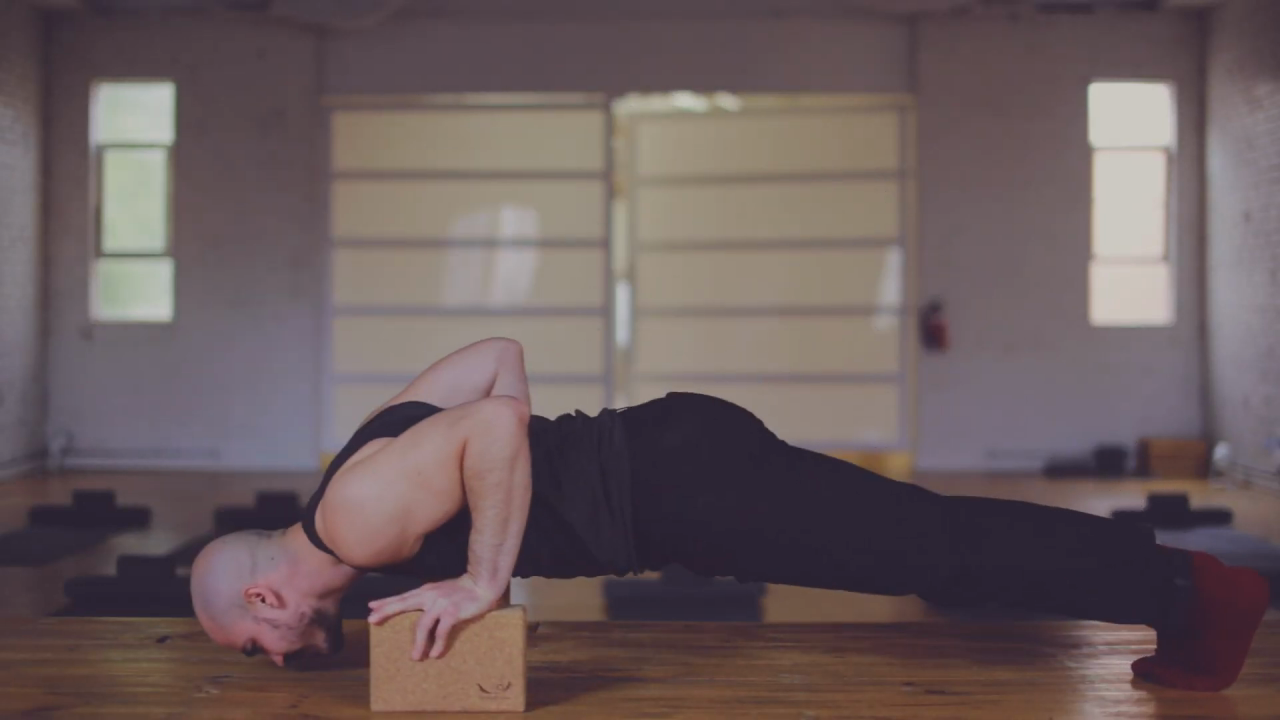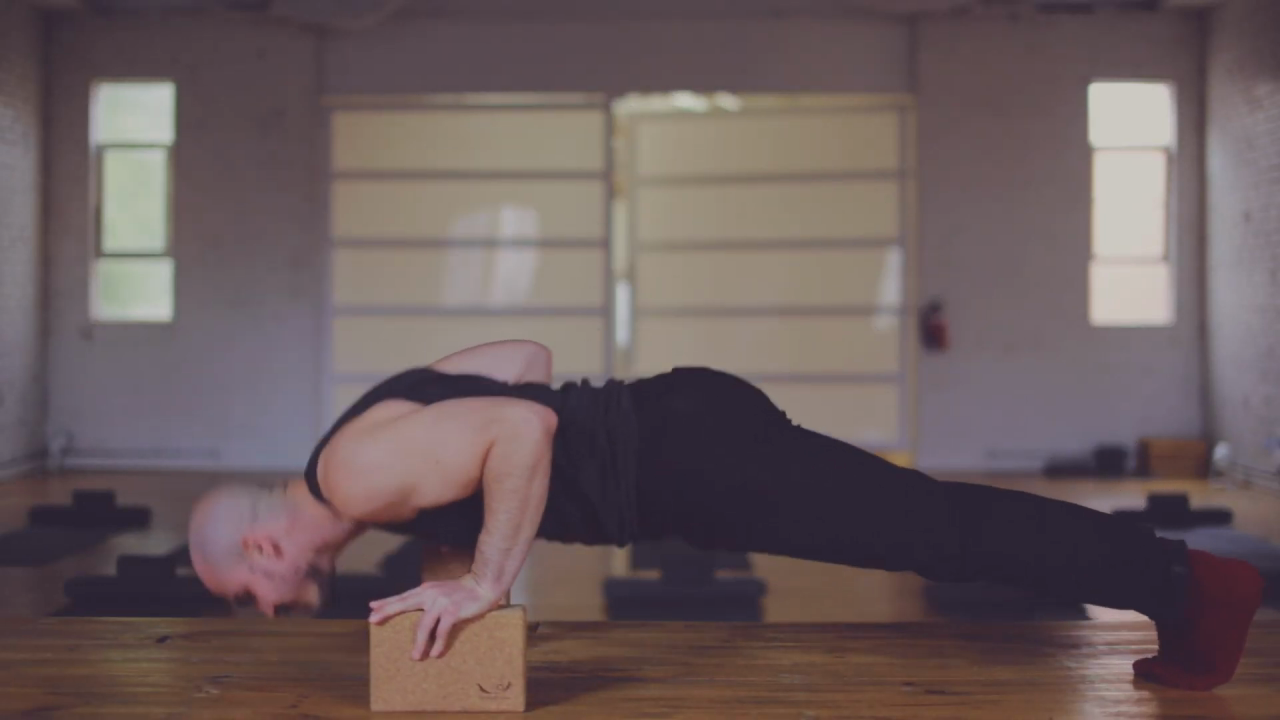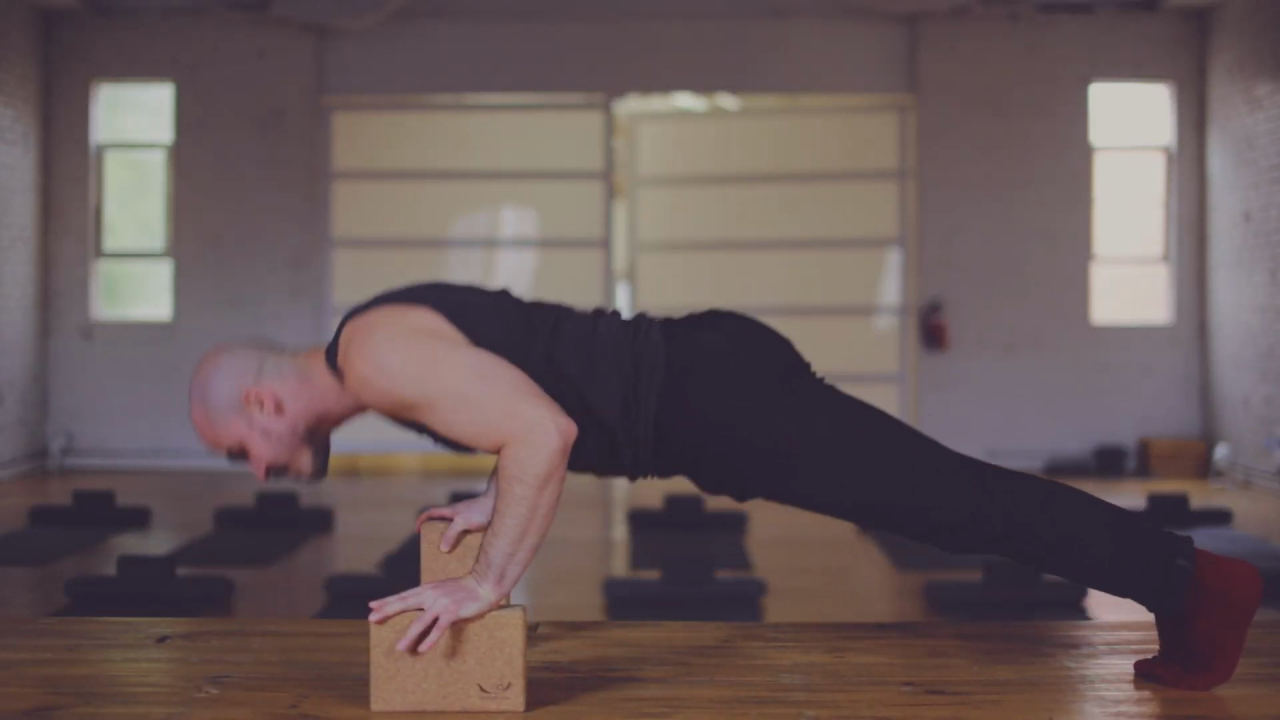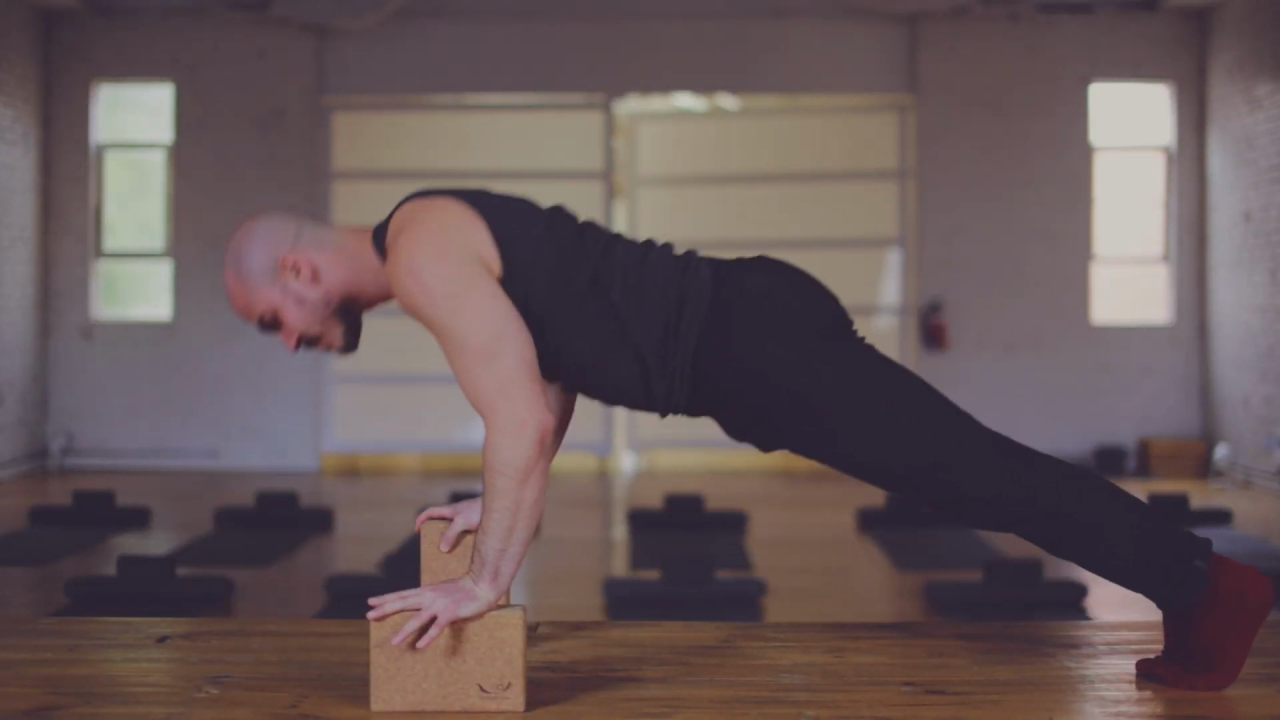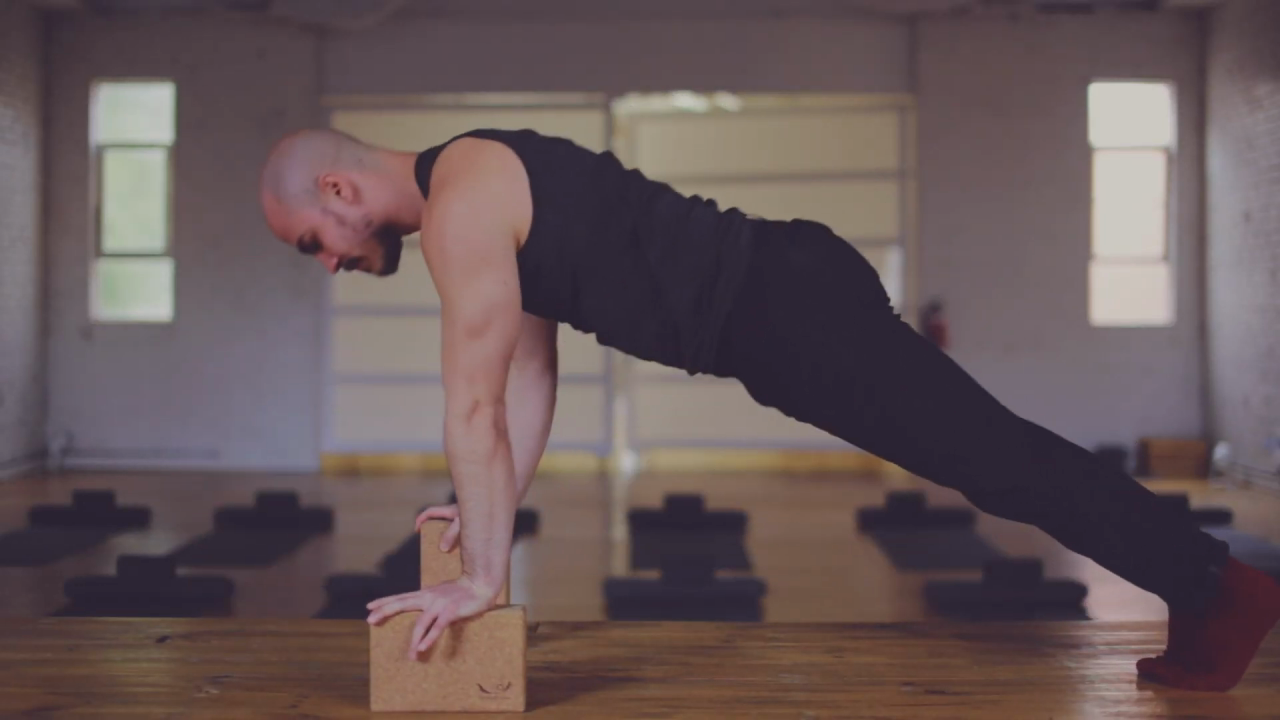
dt=0.2s
person 1, frame 1
left shoulder: (355, 519)
right shoulder: (369, 470)
left elbow: (499, 425)
right elbow: (500, 354)
left wrist: (482, 580)
left hip: (687, 490)
right hip: (679, 454)
left knee: (944, 548)
right knee: (941, 535)
right ankle: (1179, 588)
person 1, frame 2
left shoulder: (362, 471)
right shoulder: (377, 428)
left elbow: (528, 432)
right elbow: (531, 365)
left wrist: (485, 579)
left hip: (694, 458)
right hip: (688, 432)
left knee: (948, 533)
right knee: (942, 523)
left ankle: (1192, 587)
right ankle: (1177, 584)
person 1, frame 3
left shoulder: (378, 356)
right shoulder: (392, 331)
left elbow: (550, 436)
left wrist: (486, 584)
right wrist: (506, 500)
left hip: (713, 399)
right hip: (706, 381)
left knee: (960, 505)
right knee: (953, 501)
left ankle: (1196, 587)
right ankle: (1177, 584)
person 1, frame 4
left shoulder: (422, 255)
right shoulder: (437, 239)
left elbow: (520, 418)
right elbow: (548, 375)
left wrist: (487, 578)
right wrist: (503, 500)
left hip: (750, 342)
right hip: (747, 329)
left knee: (976, 476)
right knee: (972, 473)
right ankle: (1194, 591)
person 1, frame 5
left shoulder: (459, 206)
right shoulder: (477, 188)
left elbow: (471, 404)
right elbow: (527, 367)
left wrist: (481, 576)
right wrist: (496, 509)
left hip: (785, 308)
right hip: (781, 293)
left knee: (994, 460)
right knee: (989, 455)
